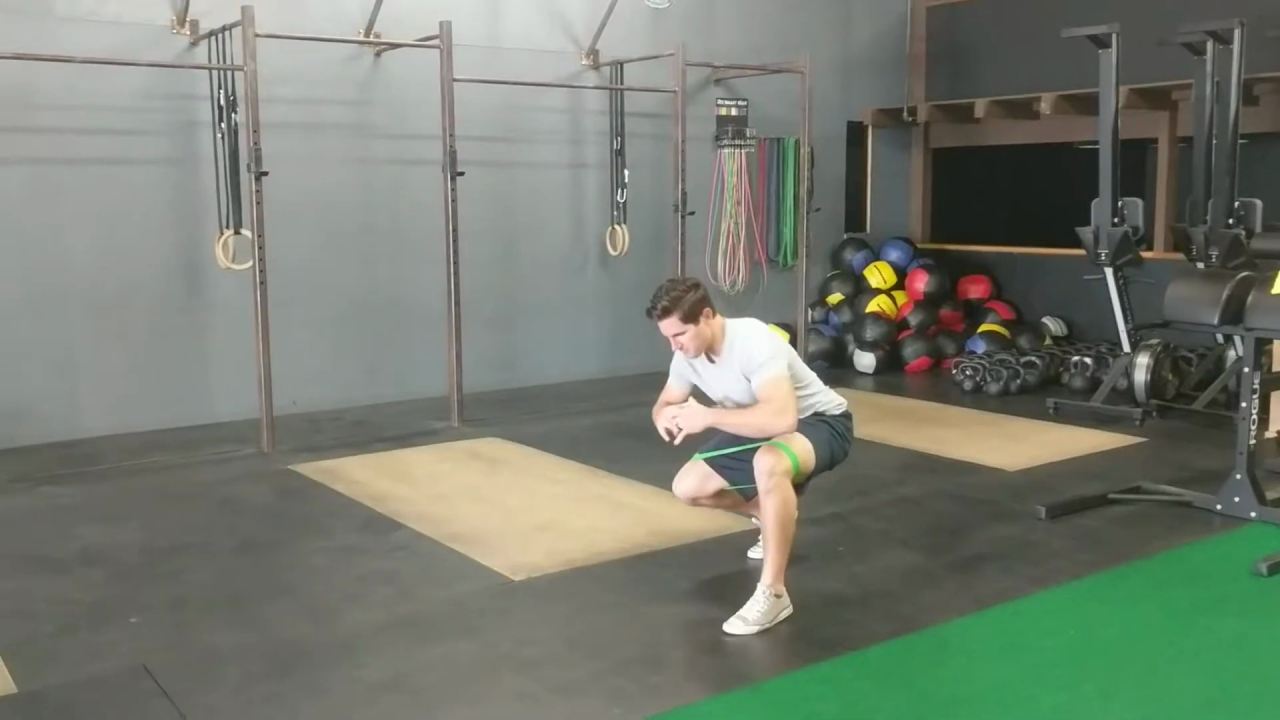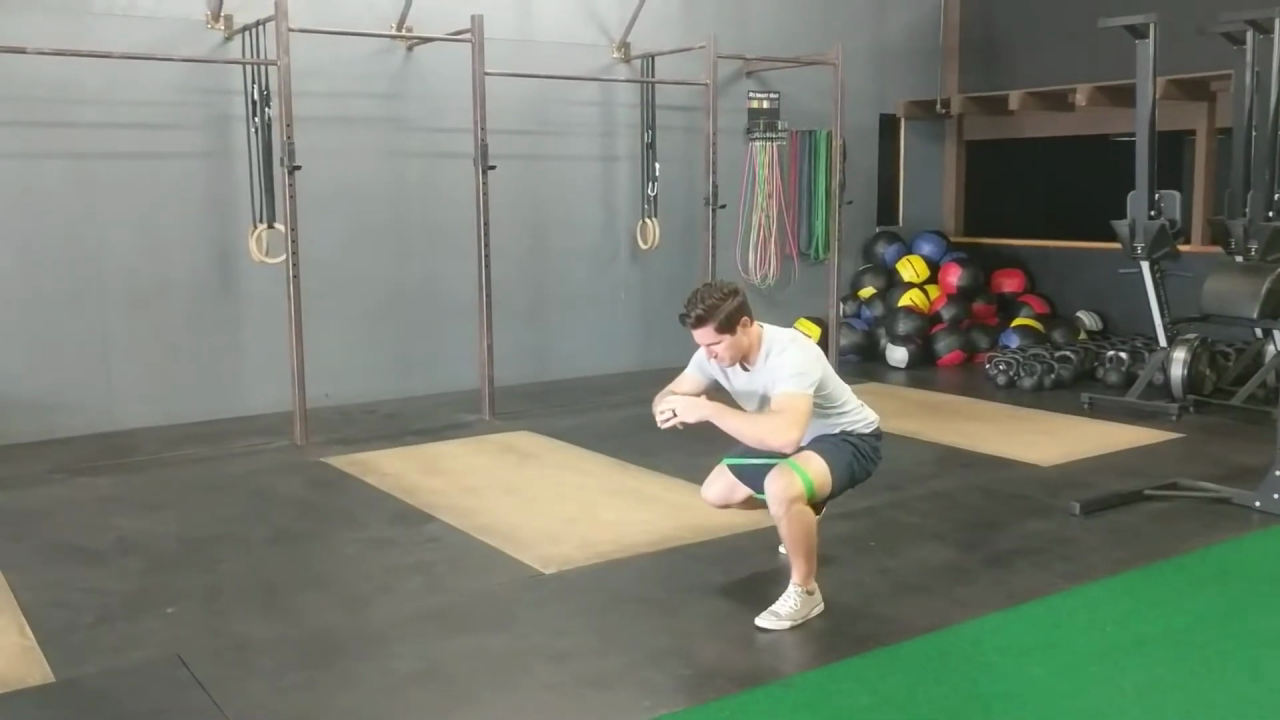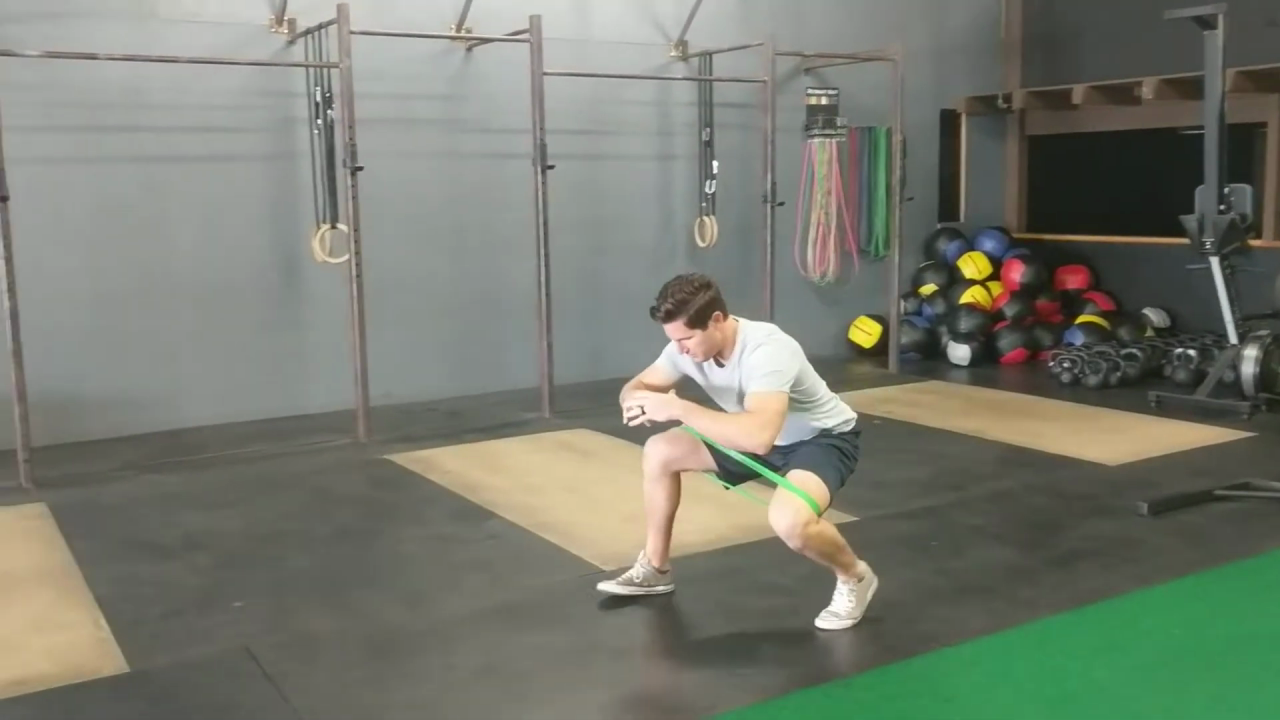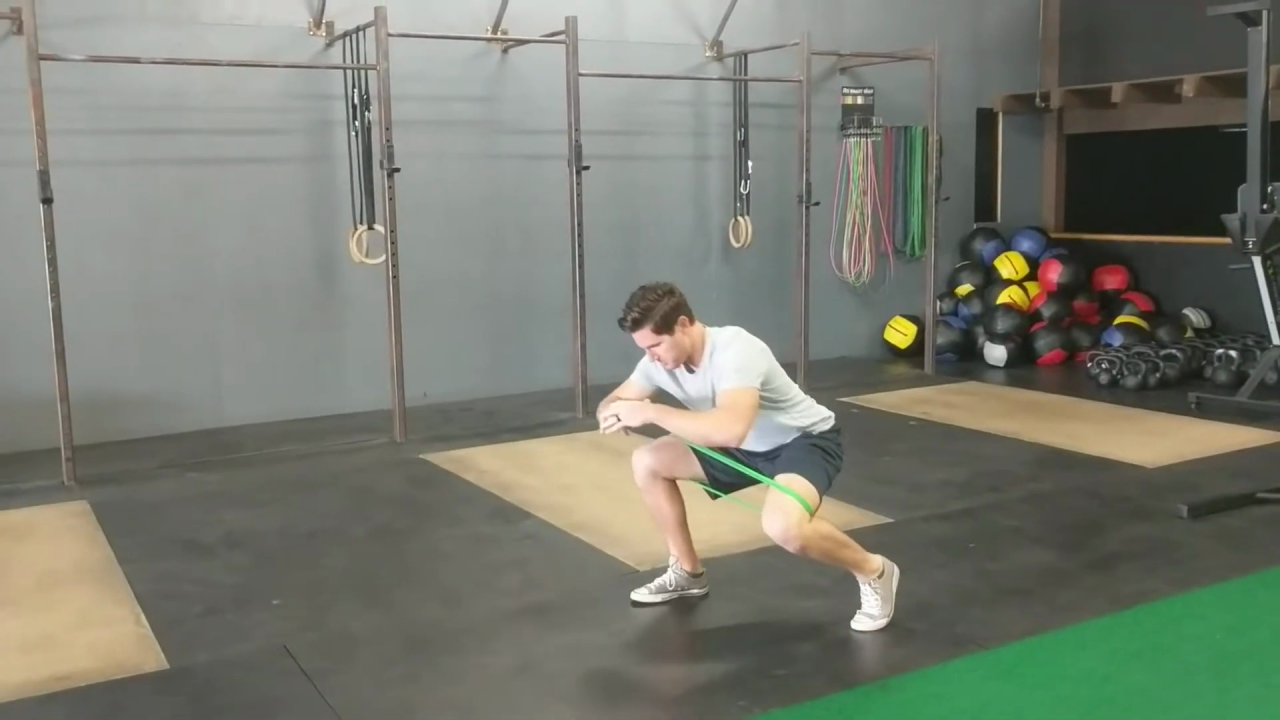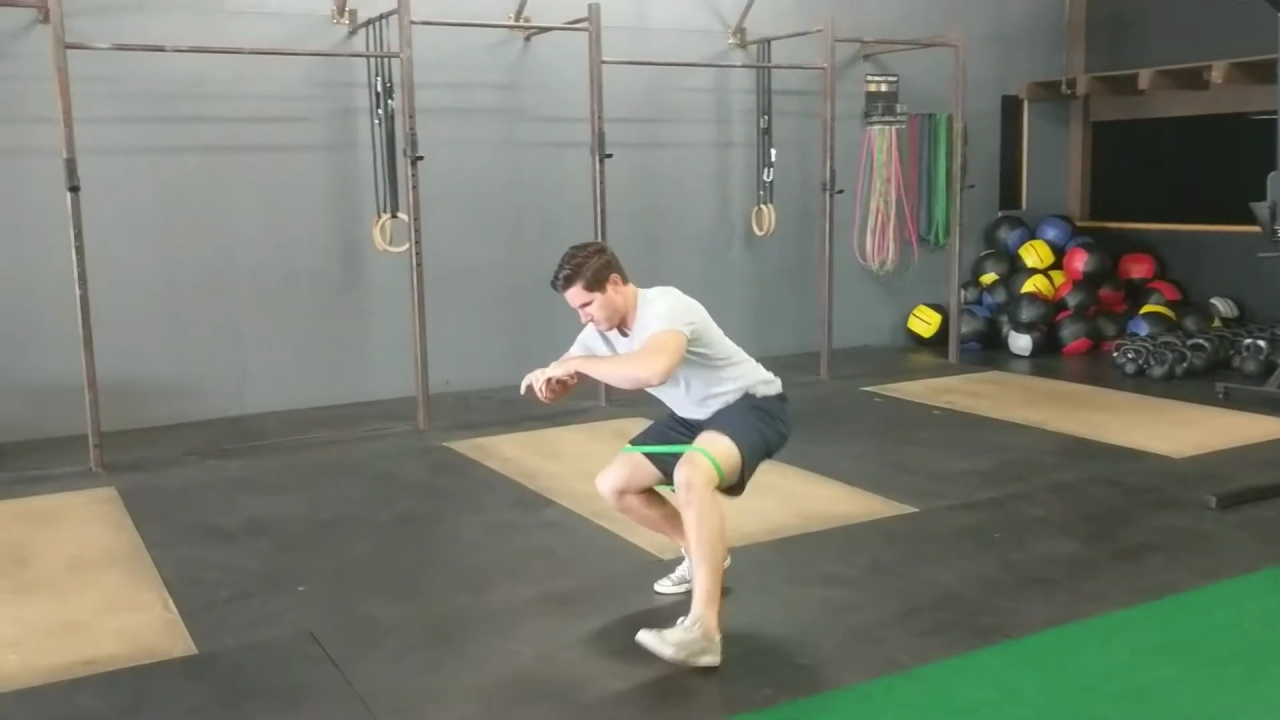
dt=1s
person 1, frame 1
left shoulder: (754, 343)
right shoulder: (687, 354)
left elbow: (782, 418)
right elbow: (666, 402)
left wrist: (708, 416)
right wrist: (665, 415)
left hip: (822, 422)
right hip: (760, 429)
left knee: (768, 464)
right knee: (688, 487)
left ankle: (772, 594)
right ankle: (773, 515)
person 1, frame 2
left shoulder: (790, 356)
right shoulder: (716, 348)
left elbow: (786, 436)
right elbow: (668, 395)
left wrist: (708, 409)
right wrist: (669, 407)
left hip: (849, 438)
right hip: (792, 435)
left knee: (782, 487)
right knee: (716, 493)
left ankle: (805, 591)
right ankle: (805, 513)
person 1, frame 3
left shoulder: (767, 351)
right shoulder: (688, 344)
left elbow: (758, 437)
right elbow: (641, 383)
left wrist: (678, 408)
right wrist: (635, 399)
left hip: (824, 438)
right hip: (759, 435)
left knee: (789, 520)
right knee: (659, 452)
left ankle: (855, 578)
right ankle: (655, 567)
person 1, frame 4
left shoulder: (735, 352)
right shoulder: (660, 359)
left elbow: (731, 431)
right elbow: (612, 401)
left wrist: (652, 412)
right wrist: (612, 414)
left hip: (806, 439)
right hip: (749, 446)
left knee: (783, 525)
right knee: (647, 462)
left ankle: (874, 572)
right ankle: (687, 571)
person 1, frame 5
left shoulder: (666, 306)
right shoulder: (601, 329)
left elbow: (653, 369)
right elbow: (564, 377)
left wrist: (579, 363)
right wrist: (550, 379)
left hip: (753, 407)
right hip: (693, 416)
left knee: (691, 475)
right knee: (614, 484)
left ankle: (703, 628)
right ankle: (705, 552)
